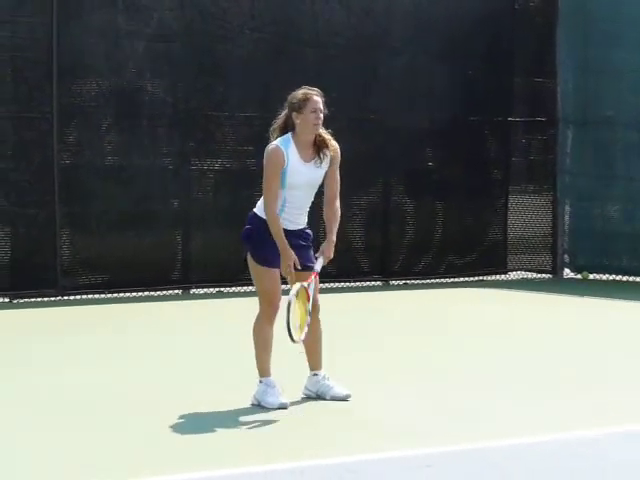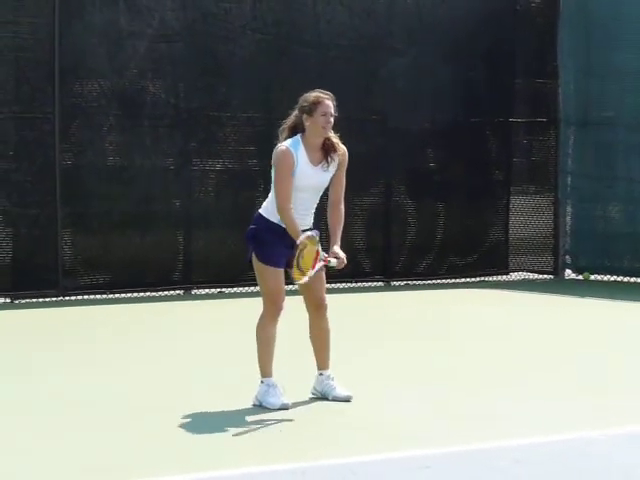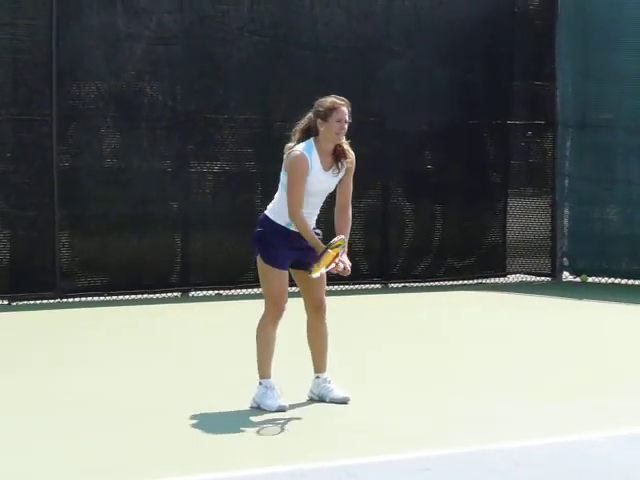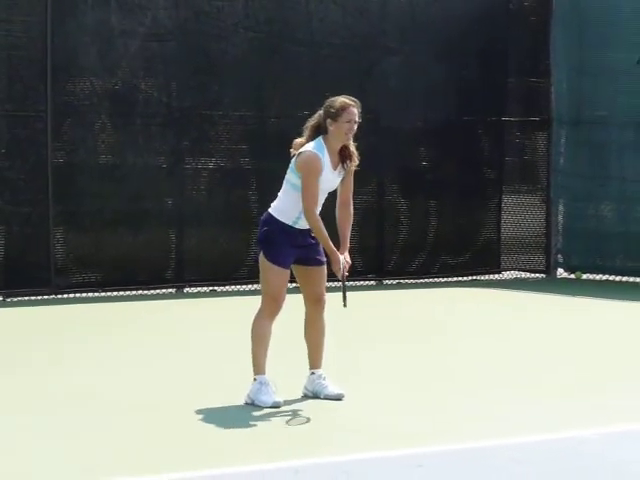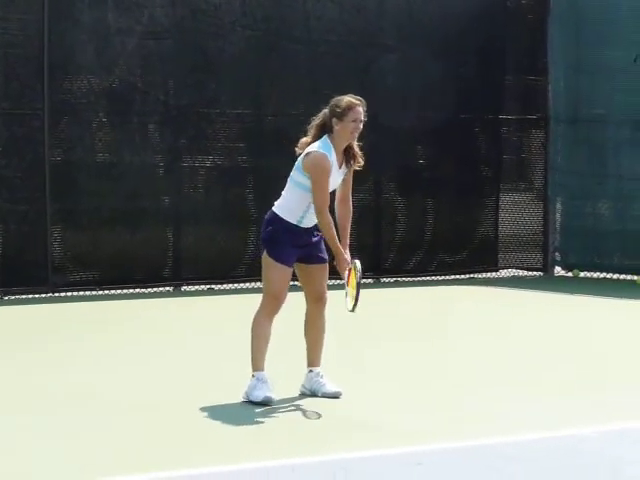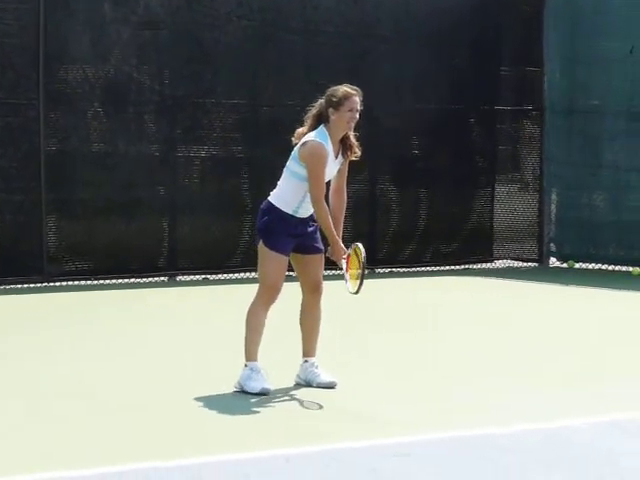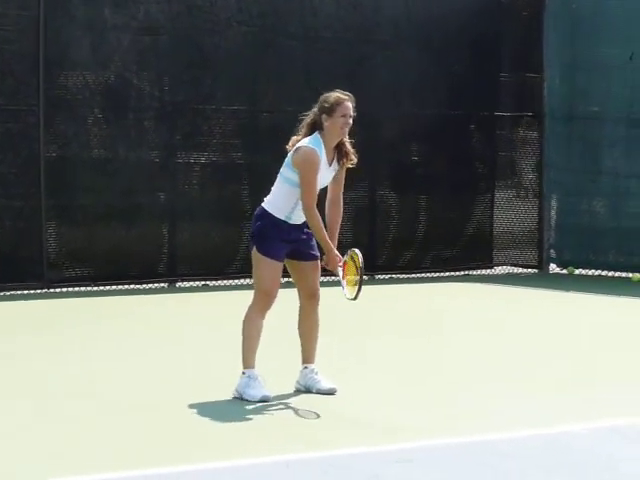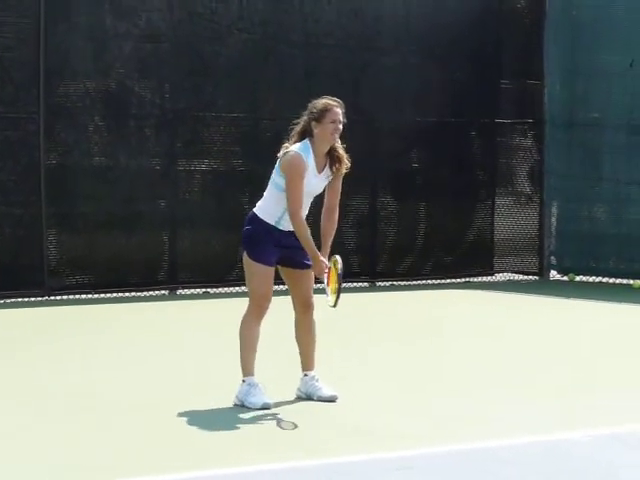
dt=0.2s
person 1, frame 1
left shoulder: (330, 150)
right shoulder: (277, 151)
left elbow: (332, 200)
right elbow: (270, 205)
left wrist: (330, 240)
right wrist: (284, 250)
left hip: (300, 233)
right hip: (266, 231)
left knee: (310, 306)
right knee: (270, 307)
left ankle: (317, 377)
right ankle: (265, 385)
person 1, frame 2
left shoulder: (339, 154)
right shoulder: (286, 152)
left elbow: (336, 204)
right elbow: (283, 208)
left wrist: (335, 244)
left hip: (305, 232)
right hip: (271, 231)
left knee: (319, 306)
right knee: (273, 307)
left ankle: (323, 378)
right ankle: (267, 385)
person 1, frame 3
left shoulder: (346, 159)
right shoulder: (299, 156)
left elbow: (343, 207)
right elbow: (294, 213)
left wrist: (342, 250)
right wrist: (322, 250)
left hip: (307, 235)
right hip: (276, 232)
left knee: (318, 308)
right knee: (275, 309)
left ankle: (320, 381)
right ankle: (265, 387)
person 1, frame 4
left shoulder: (349, 157)
right shoulder: (311, 156)
left elbow: (345, 204)
right elbow: (310, 212)
left wrist: (345, 249)
right wrist: (332, 252)
left hip: (307, 233)
right hip: (279, 230)
left knee: (317, 304)
right knee: (272, 305)
left ankle: (315, 377)
right ankle: (259, 383)
person 1, frame 5
left shoulder: (350, 155)
right shoulder: (319, 156)
left elbow: (343, 202)
right elbow: (323, 211)
left wrist: (346, 247)
right wrist: (339, 253)
left hip: (309, 231)
right hip: (282, 228)
left knee: (318, 302)
right knee: (272, 303)
left ankle: (313, 375)
right ankle: (257, 379)
person 1, frame 6
left shoulder: (346, 145)
right shoulder: (316, 146)
left elbow: (338, 193)
right elbow: (319, 201)
left wrist: (338, 238)
right wrist: (336, 243)
left hip: (305, 221)
right hip: (278, 218)
left knee: (314, 291)
right knee: (268, 292)
left ankle: (308, 366)
right ankle: (250, 369)
person 1, frame 7
left shoulder: (343, 153)
right shoulder: (308, 152)
left elbow: (334, 202)
right elbow: (310, 207)
left wrist: (334, 245)
right wrist: (329, 250)
left hip: (299, 228)
right hip: (272, 224)
left knee: (311, 298)
right knee: (264, 299)
left ankle: (308, 373)
right ankle: (248, 377)
person 1, frame 8
left shoulder: (338, 160)
right shoulder: (296, 158)
left elbow: (331, 209)
right elbow: (295, 214)
left wrist: (324, 253)
right wrist: (315, 257)
left hip: (293, 235)
right hip: (263, 230)
left knee: (306, 307)
right knee: (258, 306)
left ankle: (308, 379)
right ankle: (248, 385)
